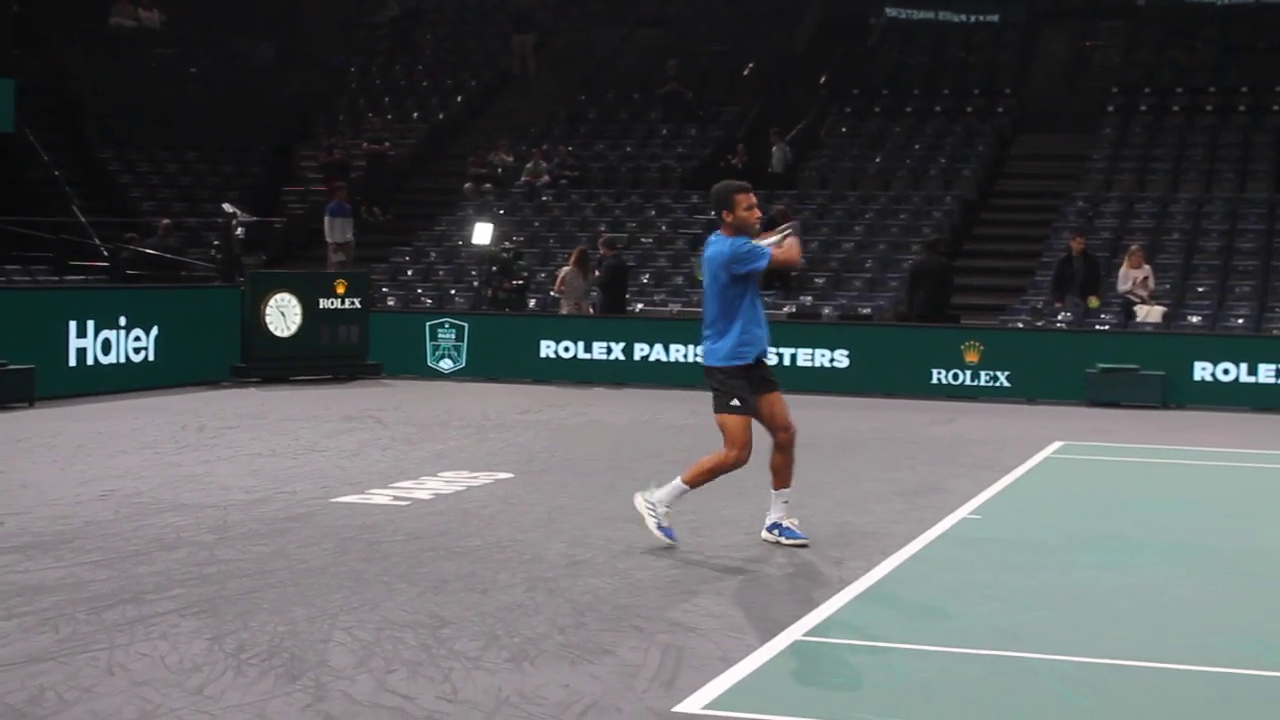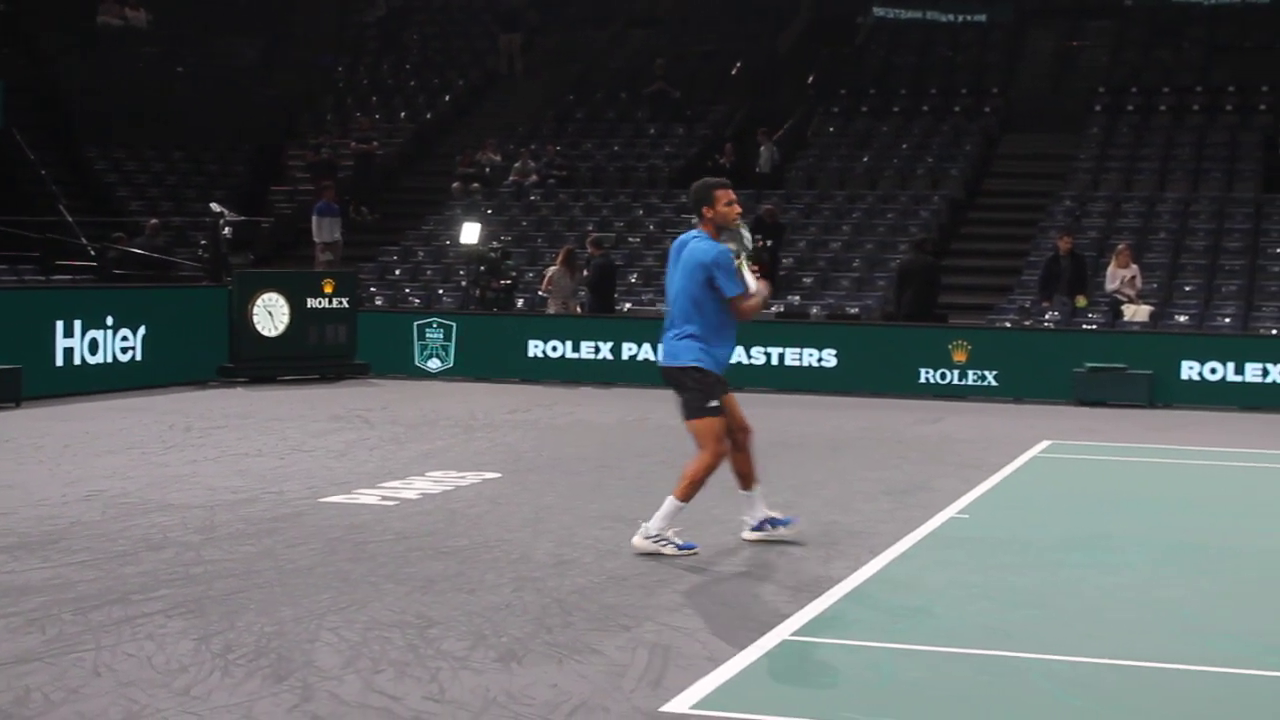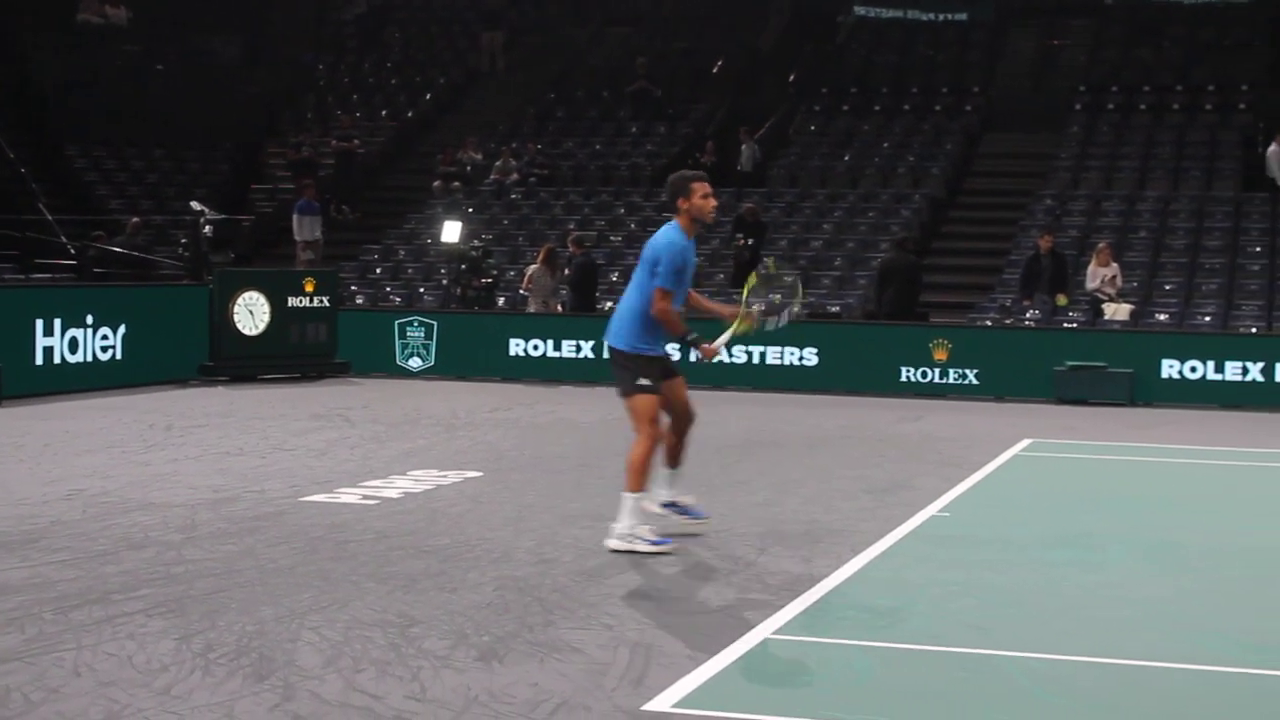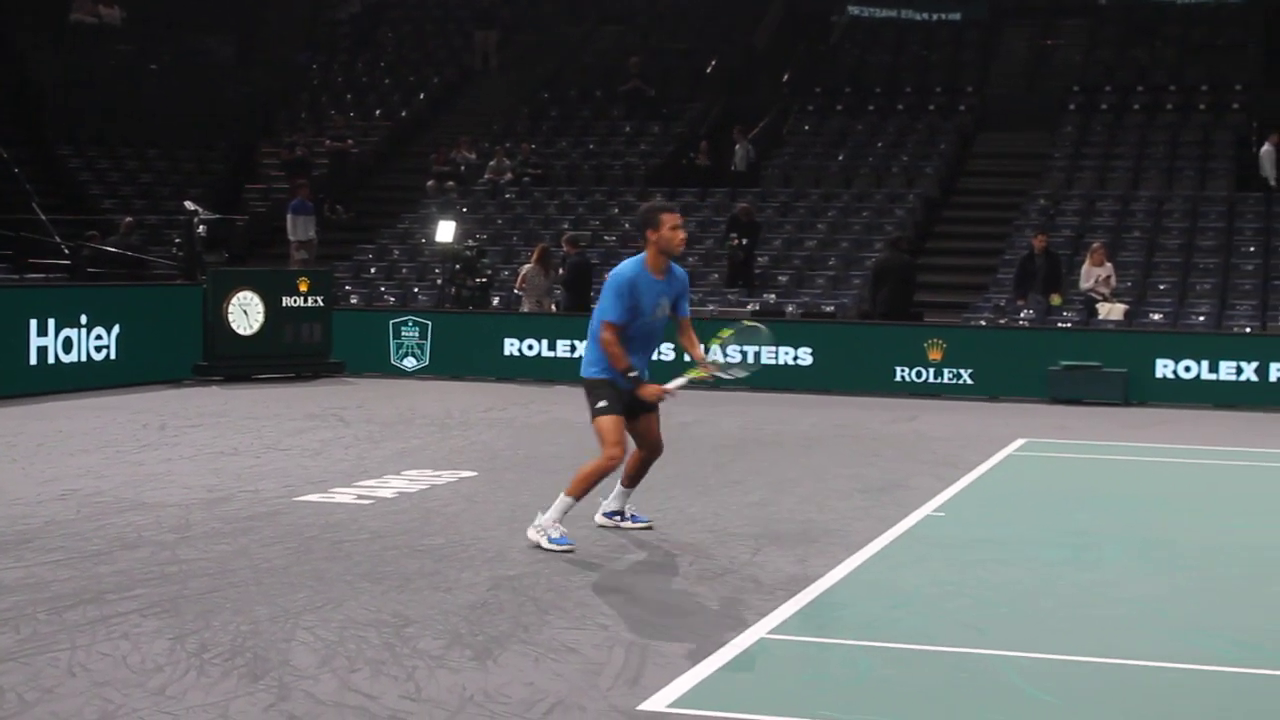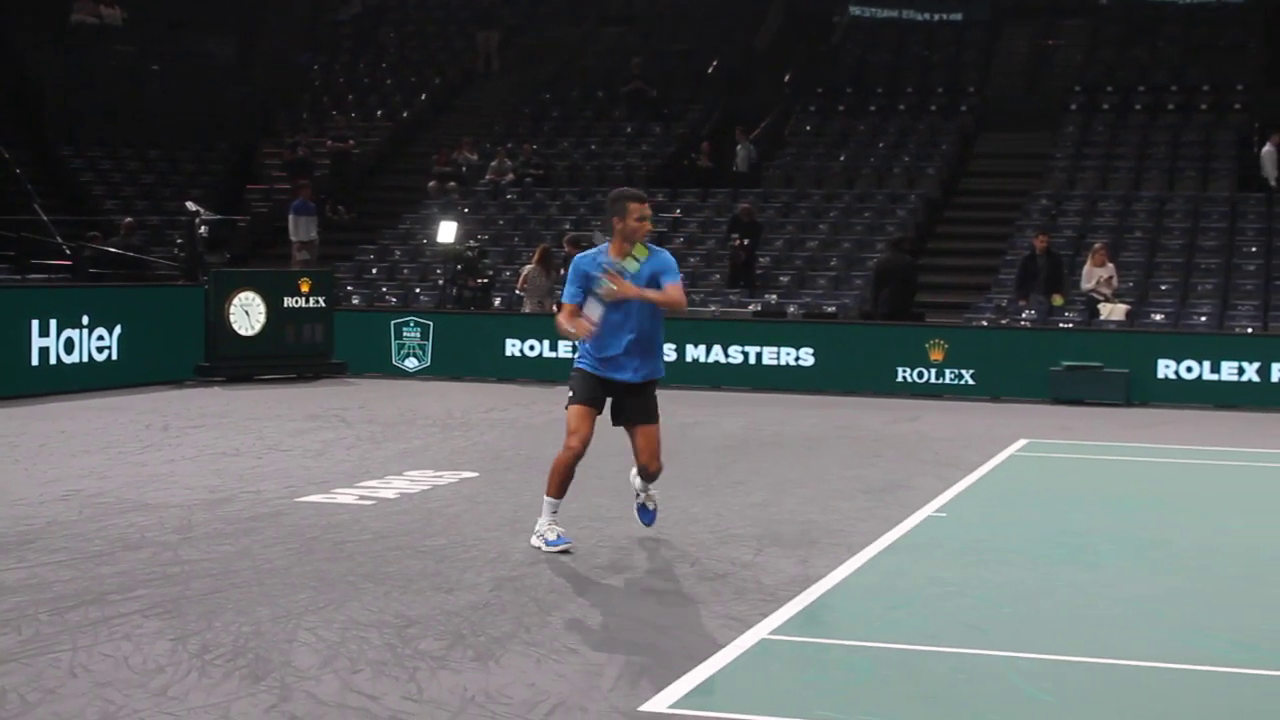
dt=0.2s
person 1, frame 1
left shoulder: (725, 241)
right shoulder: (729, 251)
right elbow: (790, 259)
right wrist: (792, 241)
left hip: (750, 358)
right hip: (727, 363)
left knee: (785, 434)
right knee: (737, 454)
left ankle: (777, 520)
right ankle: (657, 501)
person 1, frame 2
left shoulder: (684, 243)
right shoulder: (715, 253)
right elbow: (744, 310)
right wrist: (760, 293)
left hip: (693, 358)
right hip: (692, 362)
left knee: (739, 433)
right knee: (713, 452)
left ankle: (758, 518)
right ankle: (654, 531)
person 1, frame 3
left shoulder: (678, 238)
right shoulder: (674, 244)
right elbow: (661, 308)
left wrist: (722, 310)
right wrist: (694, 343)
left hip: (647, 345)
right hip: (633, 344)
left knee: (683, 416)
right knee: (650, 434)
left ankle: (665, 497)
right ankle: (625, 529)
person 1, frame 4
left shoulder: (678, 277)
right shoulder: (625, 277)
left elbow: (684, 329)
right elbow: (608, 338)
left wrist: (701, 360)
right wrist: (638, 383)
left hip: (635, 375)
right hip: (605, 374)
left knee: (652, 448)
right knee: (612, 455)
left ankle: (613, 509)
right ankle: (547, 523)
person 1, frame 5
left shoulder: (660, 260)
right shoulder: (584, 263)
left elbow: (678, 301)
right elbow: (565, 317)
left wrist: (639, 292)
right wrist: (573, 327)
left hip: (640, 374)
right hip: (592, 368)
left knee: (651, 465)
right knee: (574, 446)
left ankle: (642, 486)
right ankle: (546, 524)
